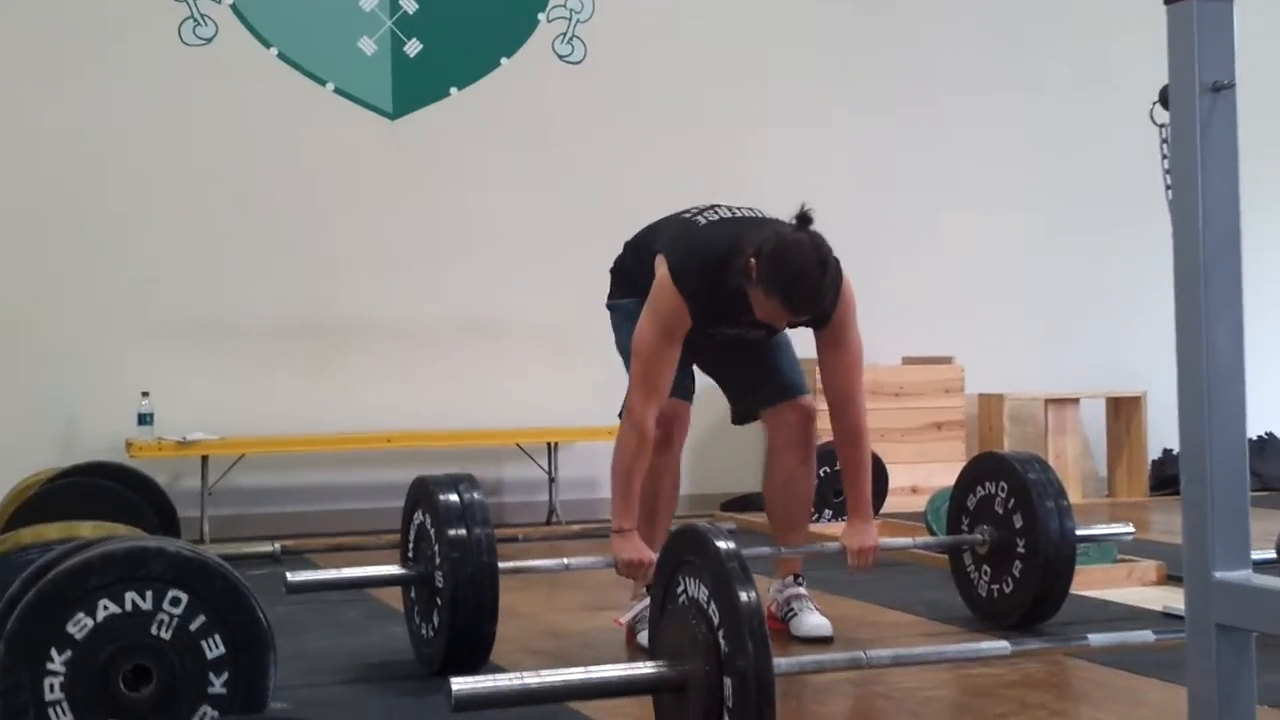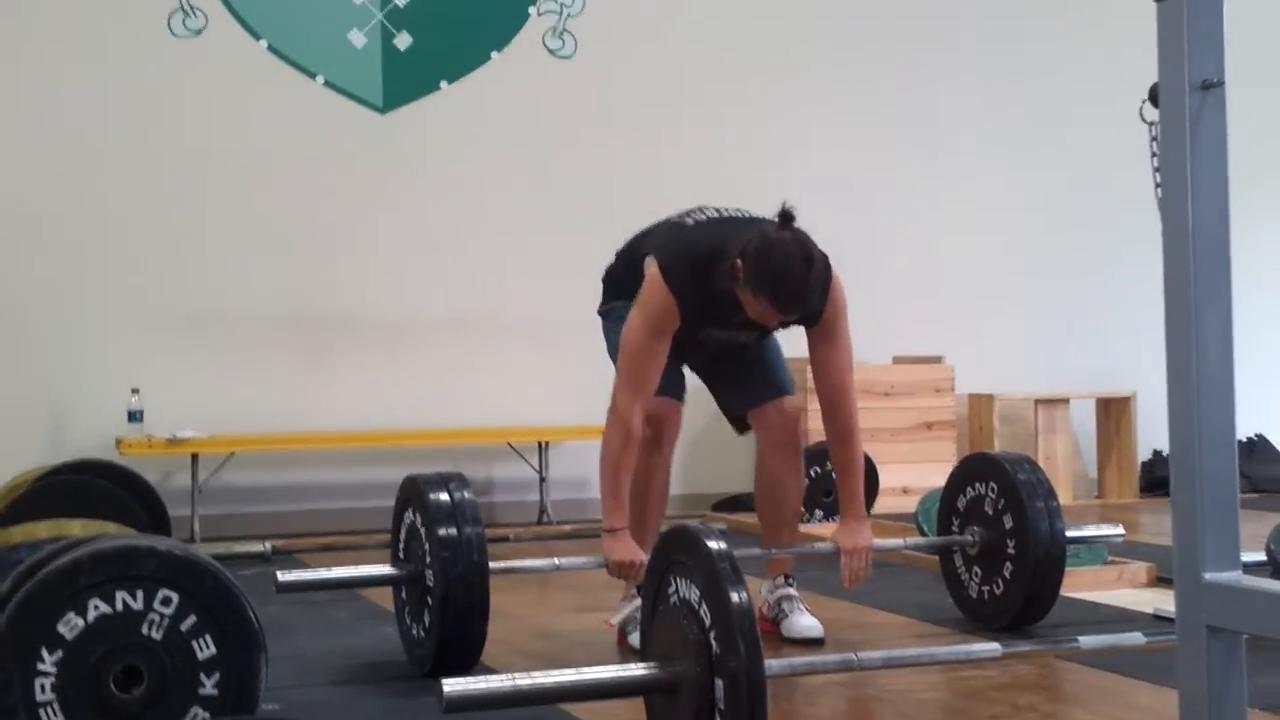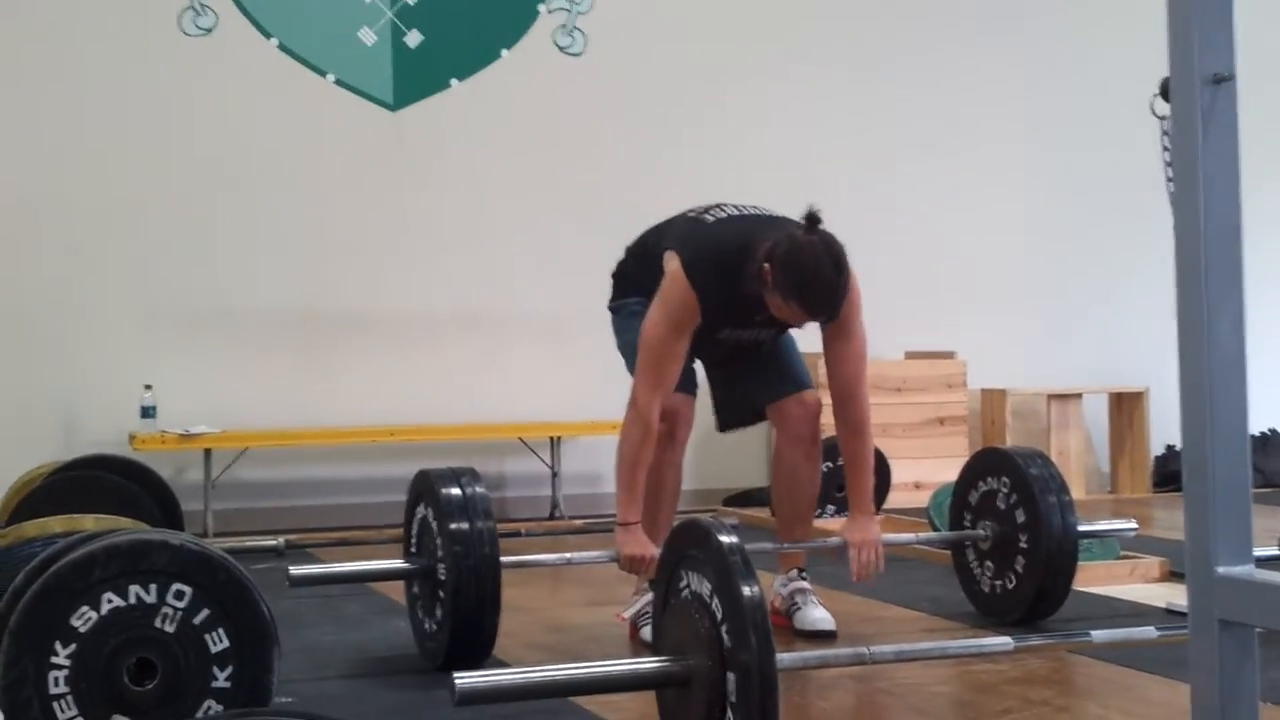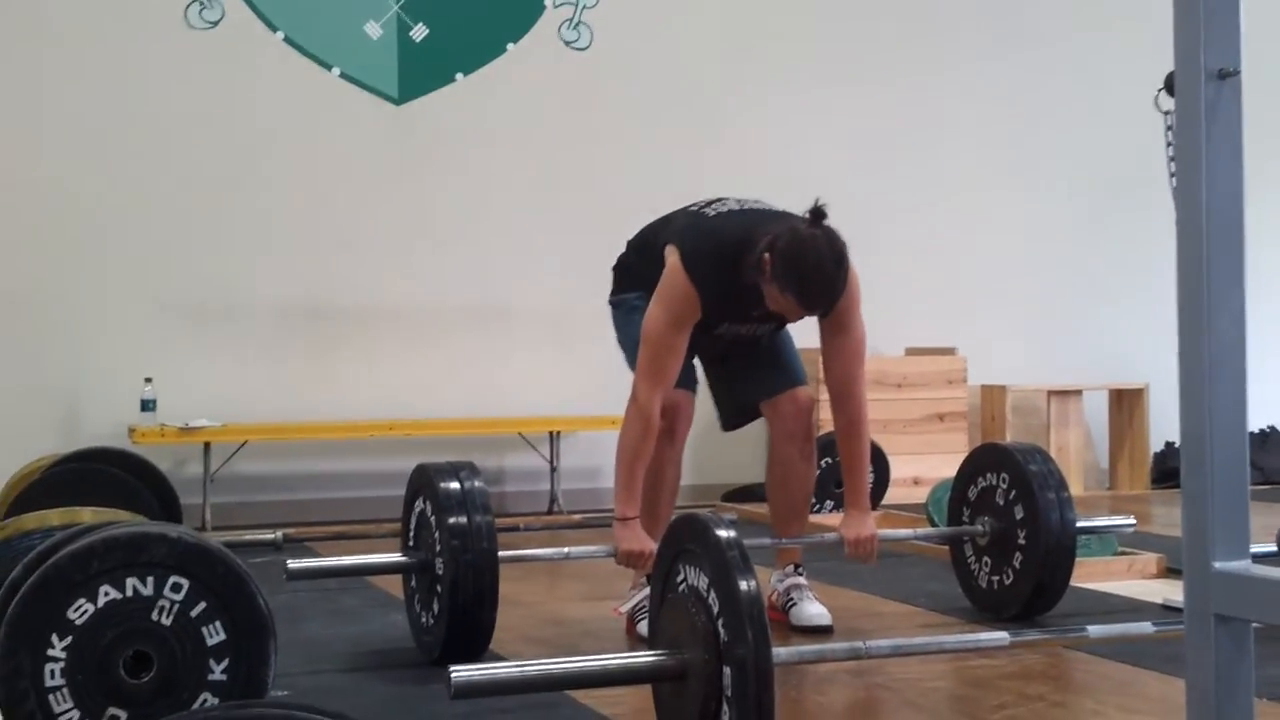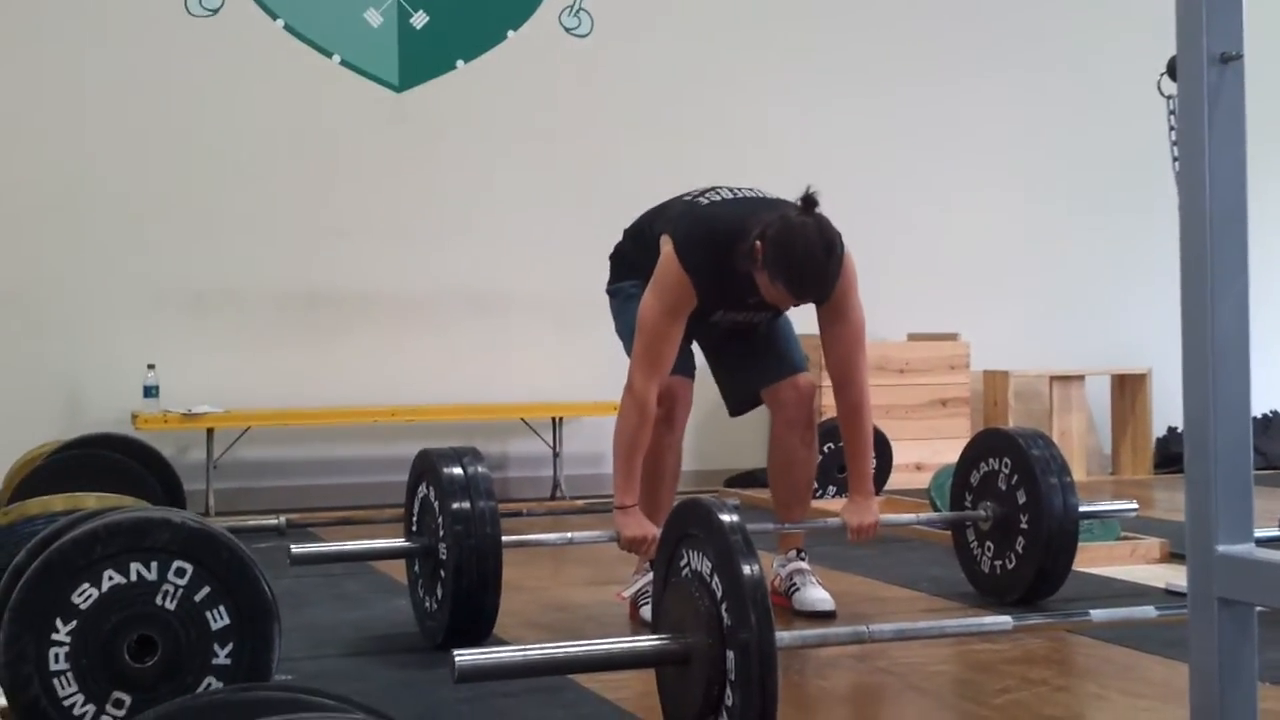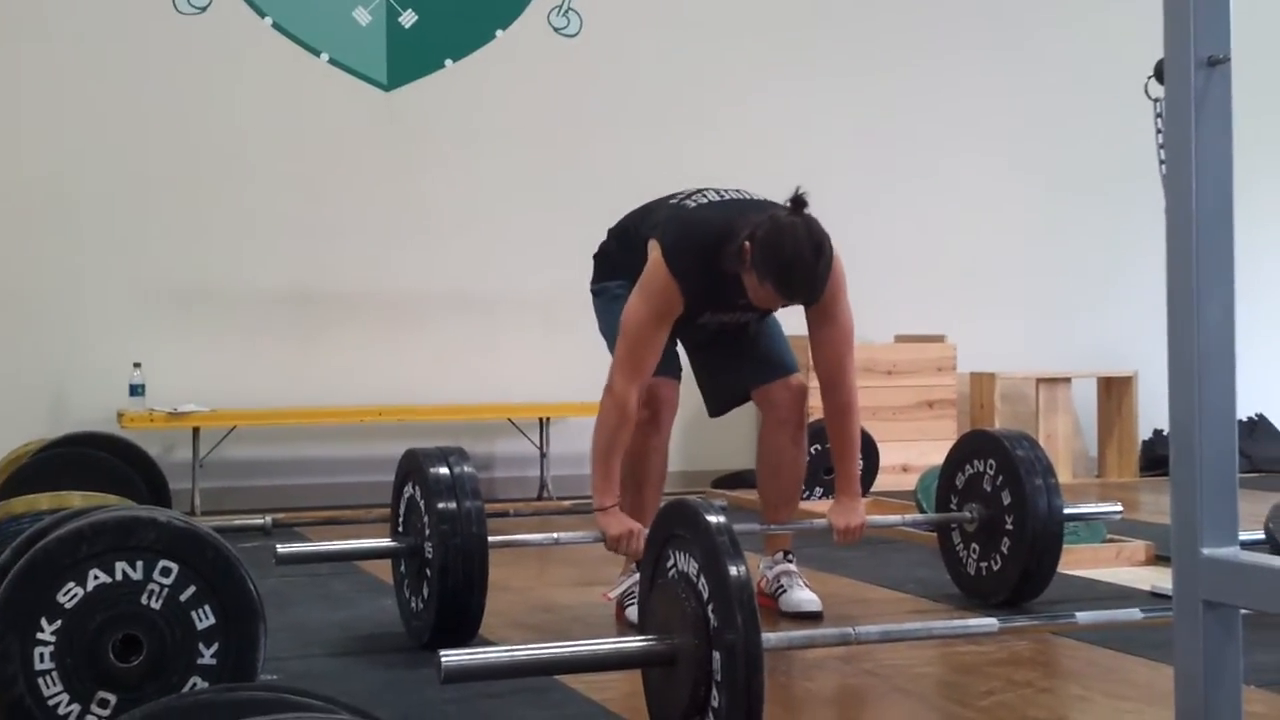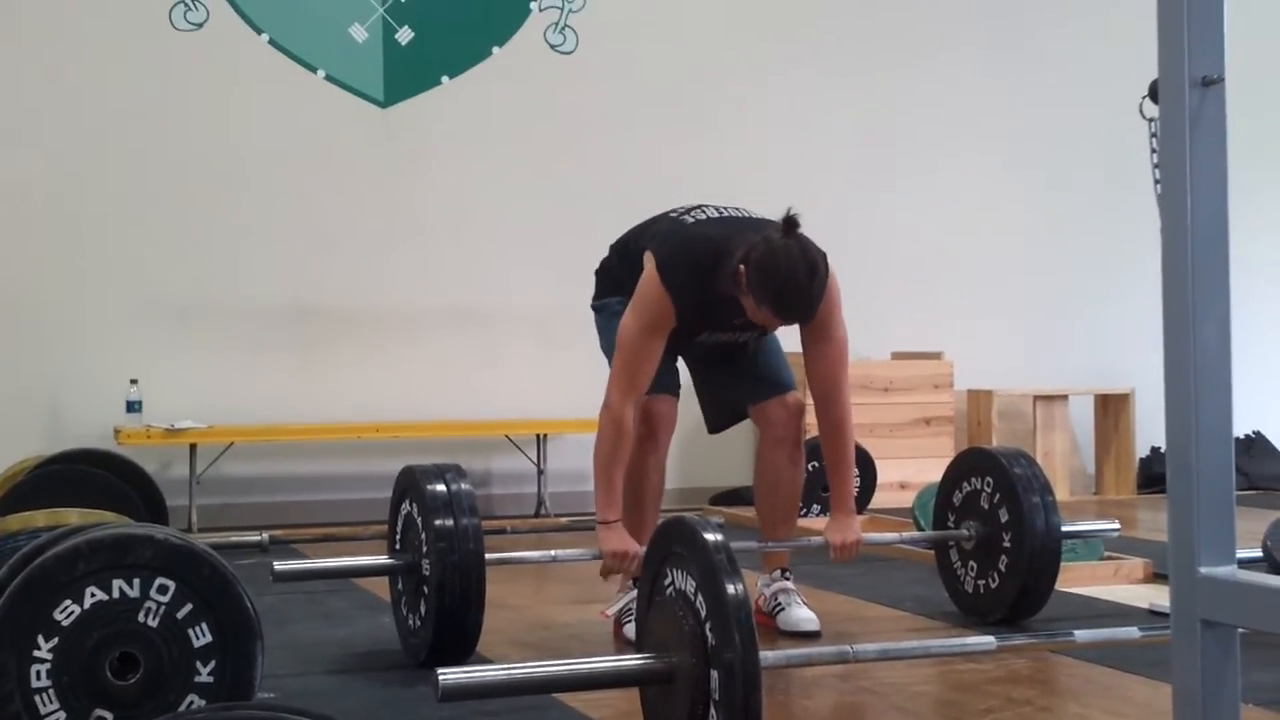
dt=0.3s
person 1, frame 1
left shoulder: (829, 286)
right shoulder: (681, 276)
left elbow: (847, 406)
right elbow: (644, 409)
left wrist: (861, 517)
right wrist: (625, 531)
left hip: (740, 321)
right hip: (642, 295)
left knee: (796, 416)
right knee: (670, 419)
left ankle: (788, 589)
right ankle: (648, 598)
person 1, frame 2
left shoulder: (819, 284)
right shoulder: (672, 277)
left elbow: (839, 405)
right elbow: (626, 407)
left wrist: (855, 517)
right wrist: (615, 530)
left hip: (732, 330)
right hip: (634, 301)
left knee: (784, 419)
right knee: (658, 416)
left ankle: (779, 590)
right ankle: (640, 600)
person 1, frame 3
left shoulder: (836, 283)
right shoulder: (693, 272)
left elbow: (851, 402)
right elbow: (646, 402)
left wrist: (862, 514)
right wrist: (629, 525)
left hip: (744, 321)
right hip: (649, 297)
left knee: (802, 412)
right knee: (673, 412)
left ankle: (792, 584)
right ankle: (649, 594)
person 1, frame 4
left shoulder: (834, 276)
right shoulder: (693, 266)
left elbow: (848, 396)
right elbow: (647, 398)
left wrist: (858, 509)
right wrist: (627, 519)
left hip: (743, 316)
right hip: (649, 291)
left knee: (797, 408)
right knee: (674, 409)
left ankle: (788, 579)
right ankle: (647, 589)
person 1, frame 5
left shoulder: (830, 264)
right shoulder: (686, 254)
left elbow: (850, 382)
right elbow: (643, 386)
left wrist: (862, 493)
right wrist: (626, 506)
left hip: (740, 302)
right hip: (645, 280)
left knee: (797, 394)
right knee: (672, 396)
left ankle: (791, 565)
right ankle: (650, 575)
person 1, frame 6
left shoulder: (819, 263)
right shoulder: (676, 258)
left elbow: (838, 382)
right elbow: (624, 387)
left wrist: (849, 494)
right wrist: (607, 506)
left hip: (726, 303)
right hip: (630, 279)
left knee: (788, 395)
right knee: (658, 398)
left ankle: (778, 566)
right ankle: (637, 575)
person 1, frame 7
left shoulder: (813, 281)
right shoulder: (670, 274)
left elbow: (832, 400)
right elbow: (622, 402)
left wrist: (843, 511)
right wrist: (609, 522)
left hip: (725, 320)
right hip: (629, 295)
left knee: (785, 413)
right knee: (655, 416)
left ankle: (776, 584)
right ankle: (635, 592)
